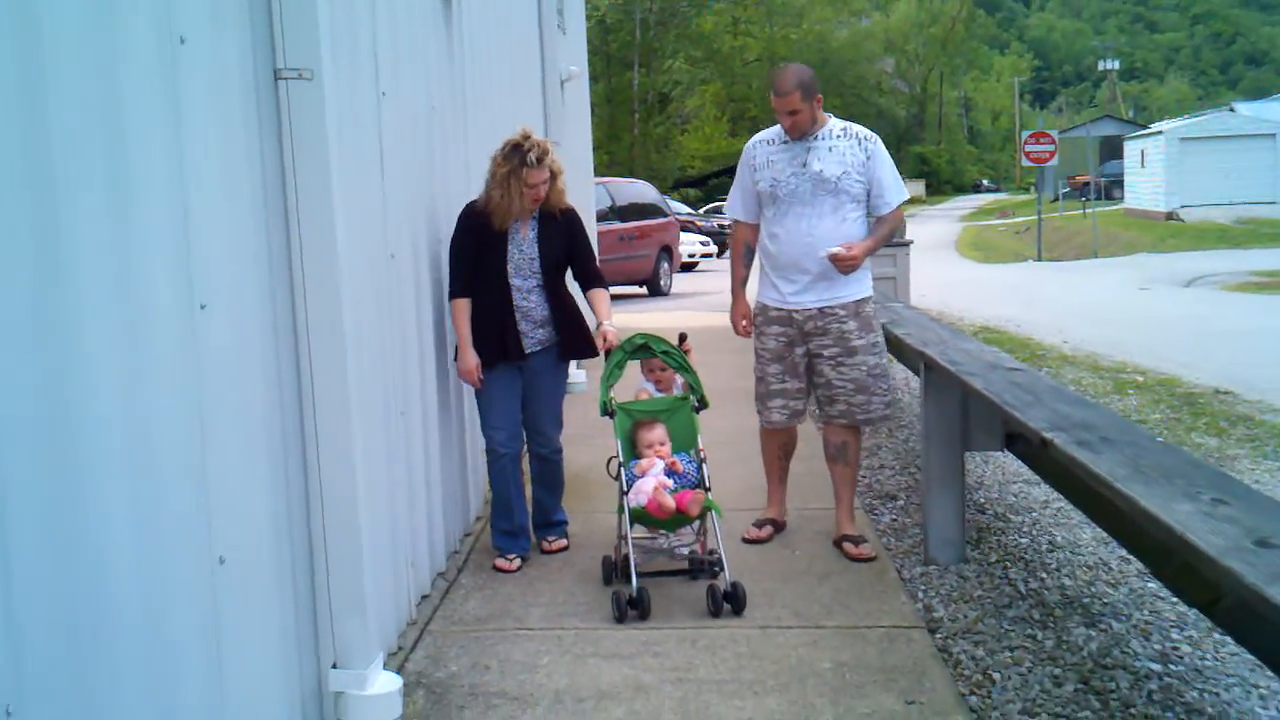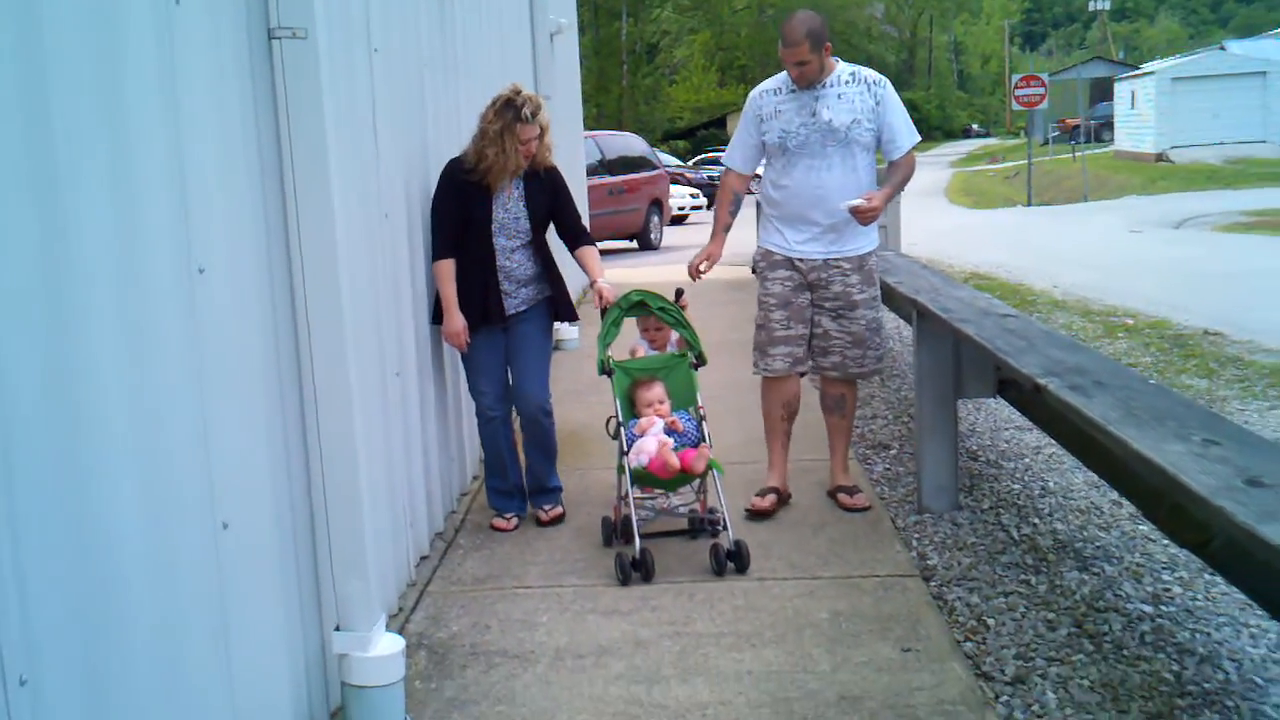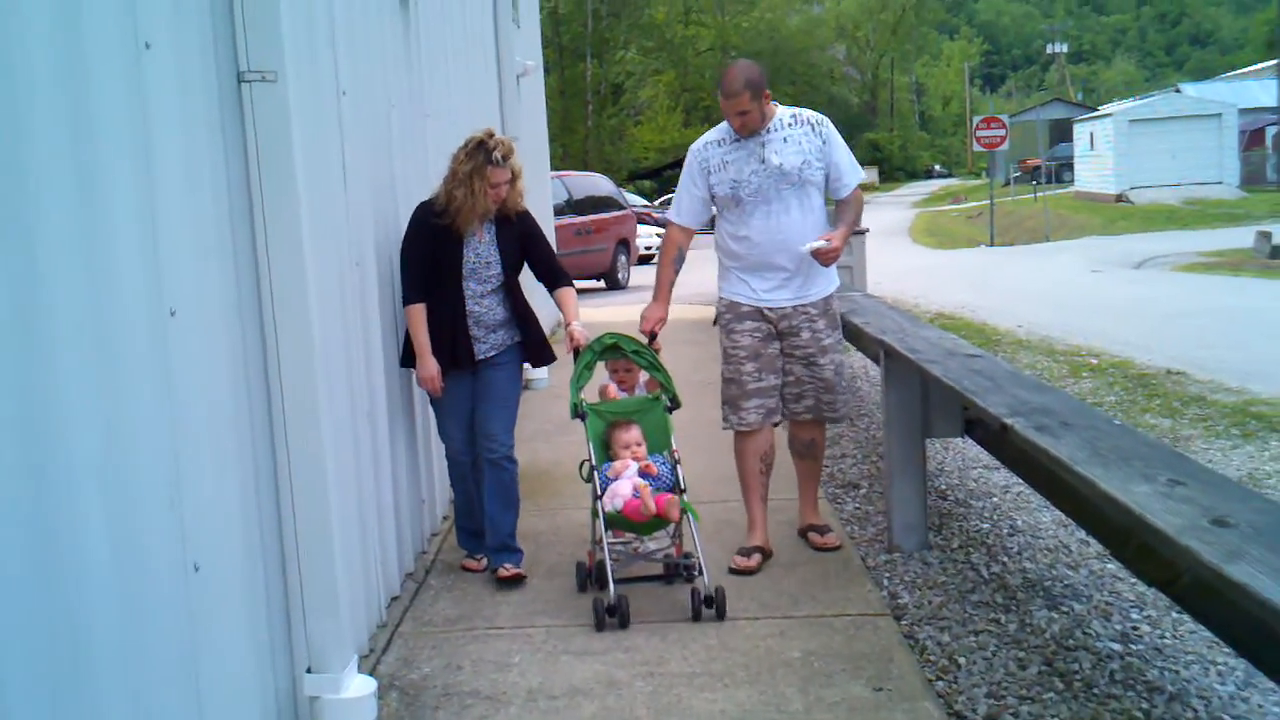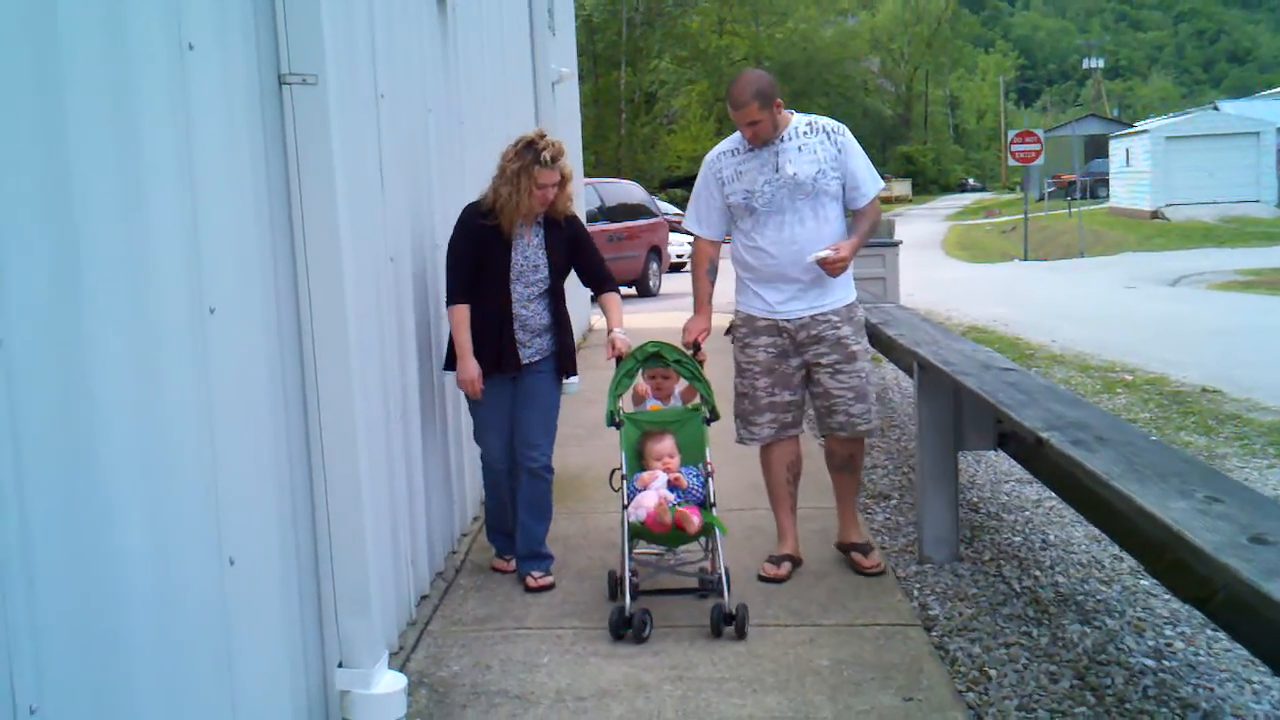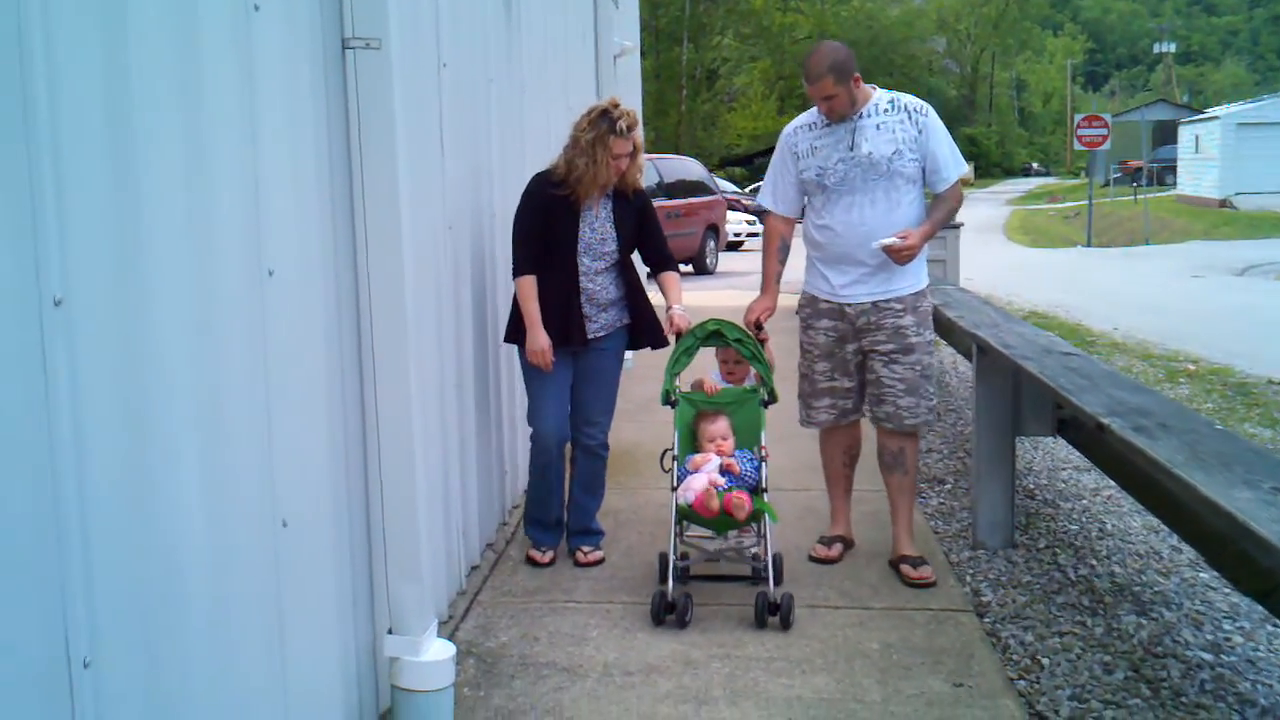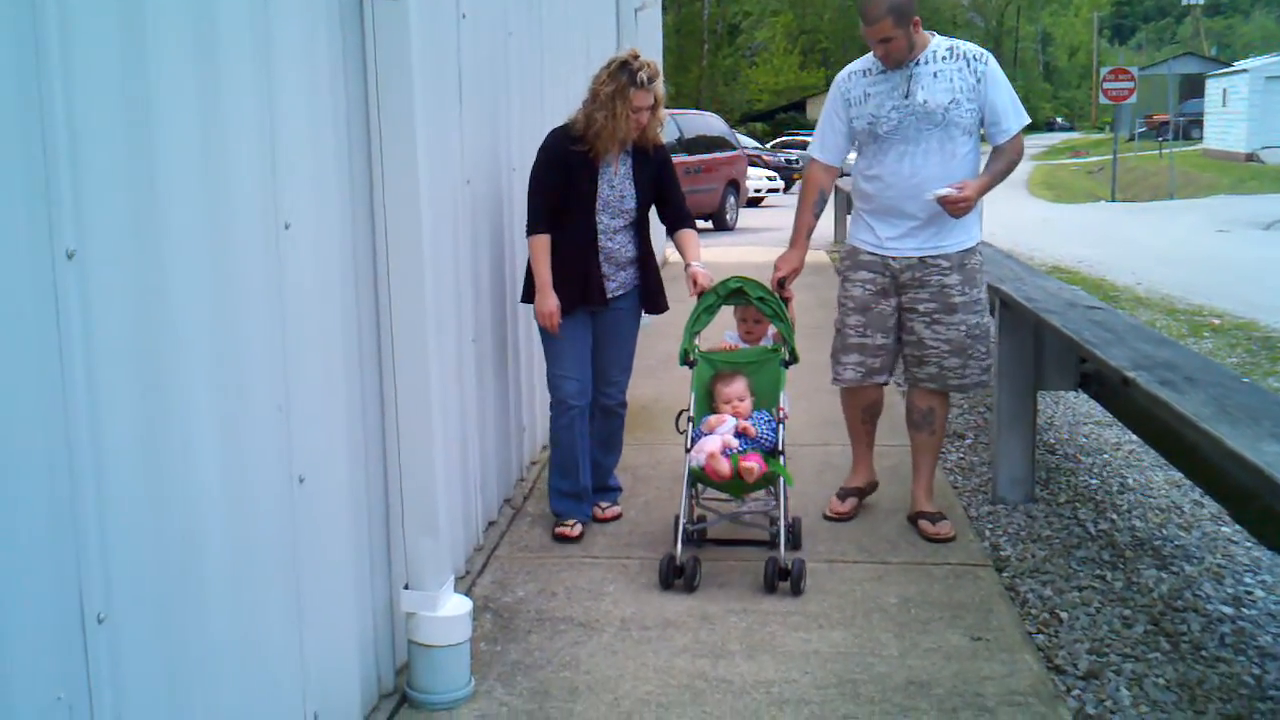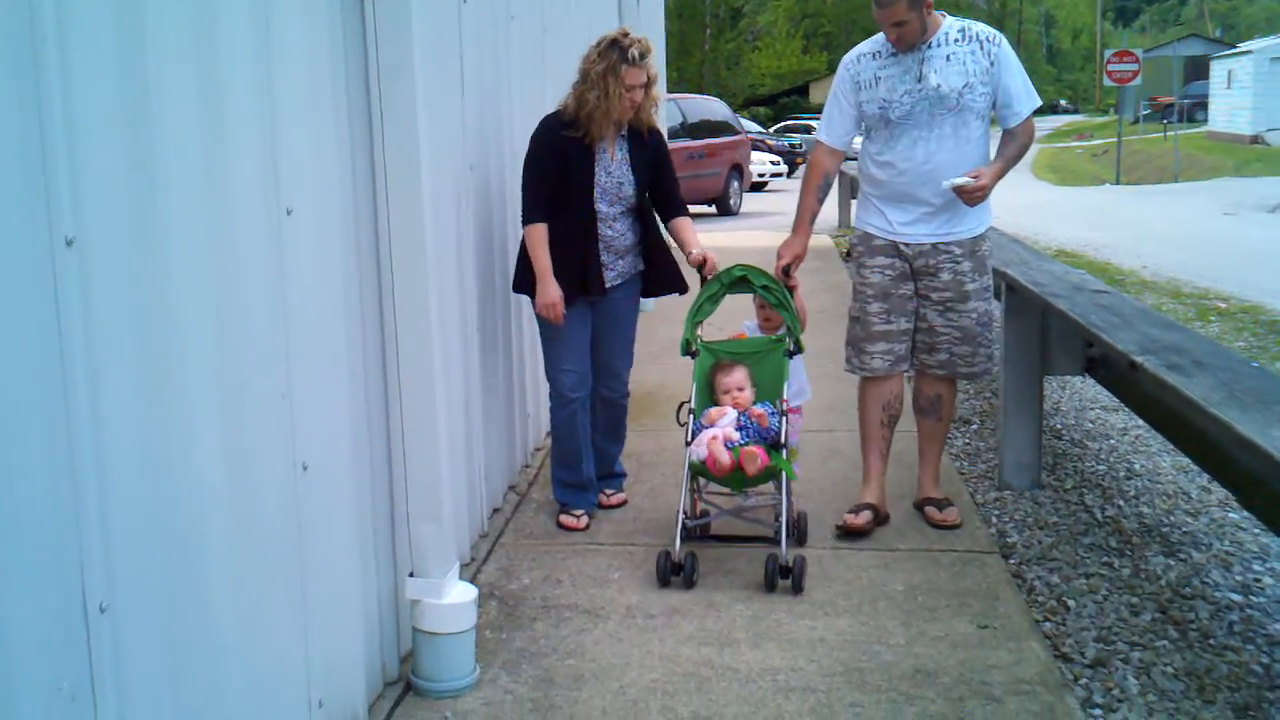
dt=0.4s
person 1, frame 1
left shoulder: (863, 144)
right shoulder: (758, 149)
left elbow: (892, 214)
right elbow: (745, 227)
left wrist: (865, 246)
right wrist: (739, 295)
left hip: (844, 305)
right hip: (776, 306)
left knee: (843, 414)
right knee: (775, 412)
left ankle: (846, 522)
right ankle: (775, 506)
person 1, frame 2
left shoulder: (872, 88)
right shoulder: (763, 98)
left elbow: (904, 156)
right elbow: (738, 173)
left wrist: (884, 194)
right wrist: (717, 239)
left hip: (850, 254)
right hip: (782, 254)
left knee: (841, 368)
right knee: (779, 366)
left ankle: (840, 474)
right ankle: (776, 478)
person 1, frame 3
left shoulder: (815, 129)
right shoulder: (705, 152)
left elbow: (850, 195)
right elbow: (681, 229)
left wrist: (841, 233)
right wrist: (661, 300)
left hip: (812, 298)
right hip: (744, 304)
left knee: (811, 412)
right knee: (753, 417)
left ankle: (809, 513)
right ankle: (757, 533)
person 1, frame 4
left shoulder: (832, 137)
right shoulder: (719, 162)
left elbow: (868, 206)
right elbow: (707, 241)
left wrist: (850, 245)
right wrist: (703, 313)
left hip: (832, 310)
right hip: (761, 318)
left knee: (848, 426)
right knee: (774, 430)
left ankle: (850, 531)
right ankle: (787, 542)
person 1, frame 5
left shoulder: (915, 116)
right shoulder: (798, 135)
left elbow: (950, 191)
right elbow: (781, 218)
left wrist: (922, 233)
right wrist: (768, 291)
left hip: (899, 298)
right hip: (826, 299)
left knee: (899, 419)
right knee: (834, 416)
left ankle: (904, 542)
right ankle: (840, 524)
person 1, frame 6
left shoulder: (974, 65)
right shoulder: (851, 82)
left elbow: (1011, 142)
right elbow: (822, 167)
left wrist: (980, 185)
right wrist: (798, 247)
left hip: (947, 253)
right hip: (869, 251)
left knee: (933, 378)
right knee: (858, 371)
left ankle: (923, 498)
right ankle: (861, 472)
person 1, frame 7
left shoulder: (986, 46)
right shoulder: (859, 64)
left elbow: (1021, 125)
right elbow: (827, 151)
left wrist: (994, 172)
right wrist: (801, 234)
left hip: (958, 238)
right hip: (881, 237)
left knee: (940, 365)
right knee: (879, 363)
left ankle: (929, 485)
right ankle: (873, 492)
person 2, frame 1
left shoulder: (563, 218)
right shoulder: (477, 219)
left elbow: (589, 275)
right elbow: (460, 287)
left wrist: (604, 321)
right wrist: (465, 348)
left hip: (547, 347)
right hip: (495, 350)
left knee: (546, 442)
right knee: (502, 446)
left ankle: (551, 525)
right ankle: (511, 541)
person 2, frame 2
left shoulder: (545, 176)
right shoulder: (459, 176)
left elbow: (575, 233)
right elbow: (443, 249)
left wrist: (597, 279)
right wrist: (451, 311)
left hip: (531, 306)
right hip: (477, 310)
left knee: (534, 403)
right knee: (491, 409)
left ankle: (546, 494)
right ankle: (506, 501)
person 2, frame 3
left shoulder: (516, 220)
right shoulder: (430, 220)
left elbow: (553, 274)
right elbow: (414, 292)
left wrist: (572, 321)
right wrist: (424, 355)
left hip: (501, 350)
right hip: (447, 354)
left knee: (497, 449)
right knee: (460, 452)
left ankle: (504, 553)
right ankle: (474, 543)
person 2, frame 4
left shoulder: (564, 224)
right shoulder: (477, 221)
left elbow: (601, 280)
right elbow: (458, 293)
left wrist: (615, 328)
right wrist: (465, 356)
left hip: (542, 357)
right hip: (488, 358)
left knee: (535, 459)
right knee: (496, 458)
left ankle: (533, 558)
right ankle: (504, 544)
person 2, frame 5
left shoulder: (632, 199)
right shoulder: (545, 191)
left elbow: (660, 258)
right elbow: (524, 264)
left wrist: (674, 306)
right wrist: (534, 328)
left hip: (607, 333)
right hip: (550, 331)
left knee: (592, 438)
right knee: (549, 434)
left ankle: (584, 532)
right ankle: (542, 533)
person 2, frame 6
left shoulder: (652, 154)
right shoulder: (563, 146)
left elbow: (677, 215)
right elbow: (539, 222)
left wrist: (693, 262)
right wrist: (543, 288)
left hip: (623, 290)
right hip: (567, 291)
left knee: (610, 396)
right knee: (571, 396)
left ankle: (602, 489)
right ankle: (570, 506)
person 2, frame 7
left shoulder: (647, 138)
right shoulder: (556, 132)
left elbow: (670, 205)
right elbow: (534, 213)
left wrist: (693, 249)
right wrist: (546, 280)
left hip: (622, 280)
right hip: (565, 280)
left knee: (614, 387)
right knee: (571, 389)
left ankle: (607, 475)
right ankle: (574, 494)
